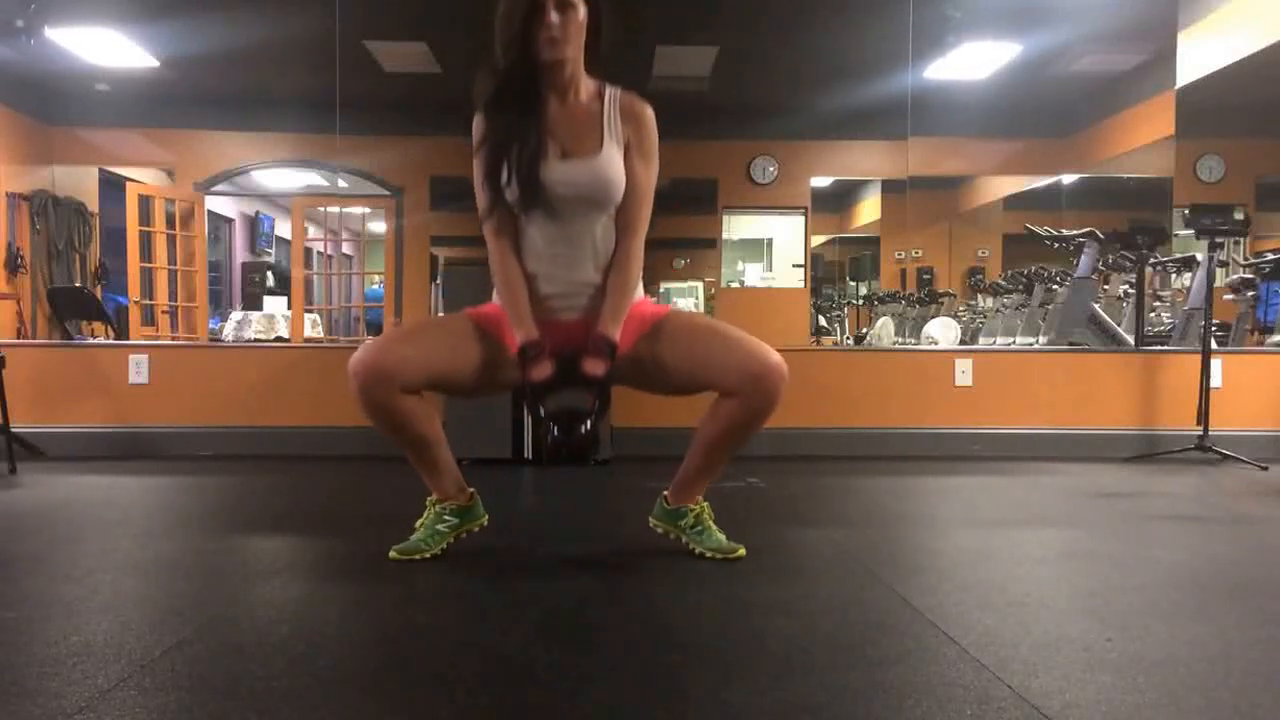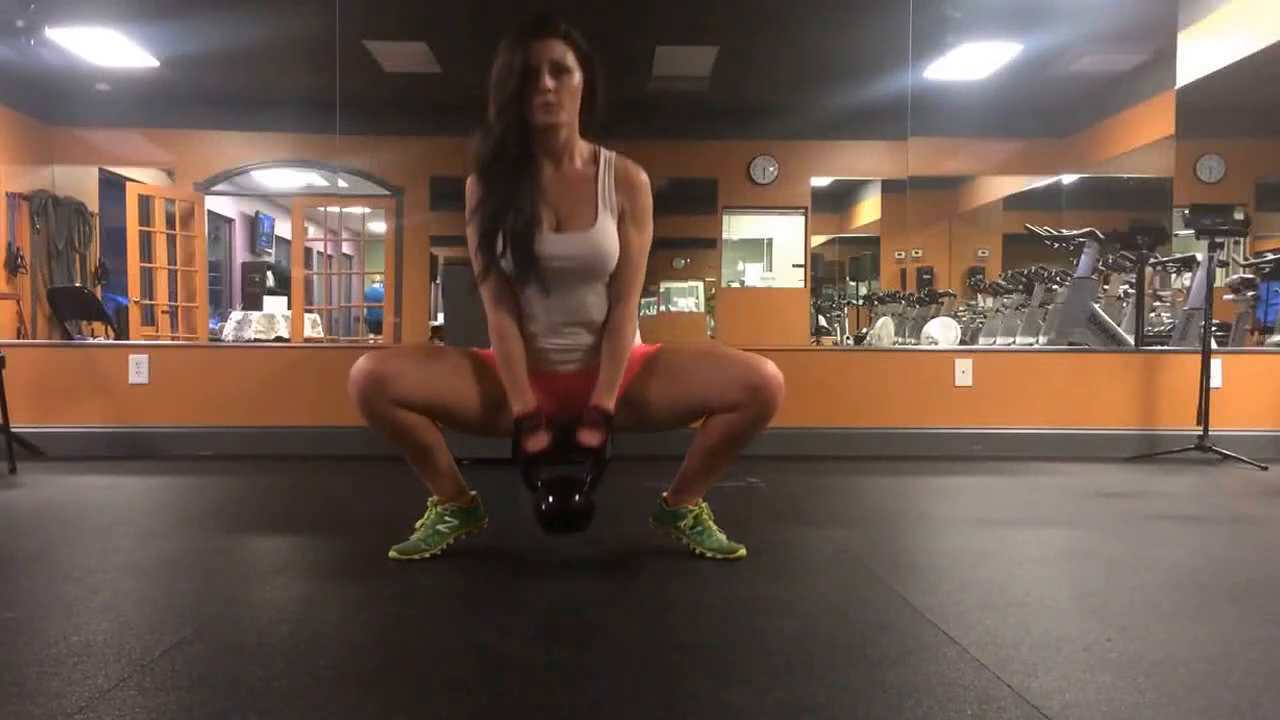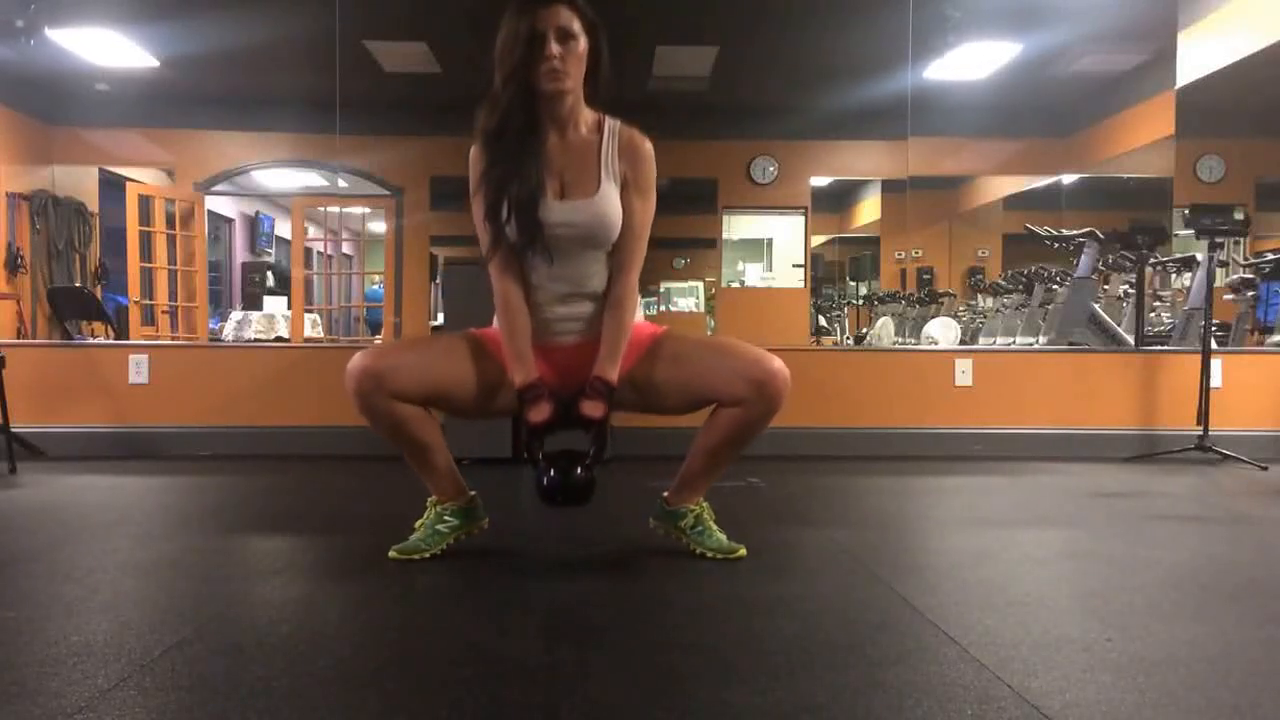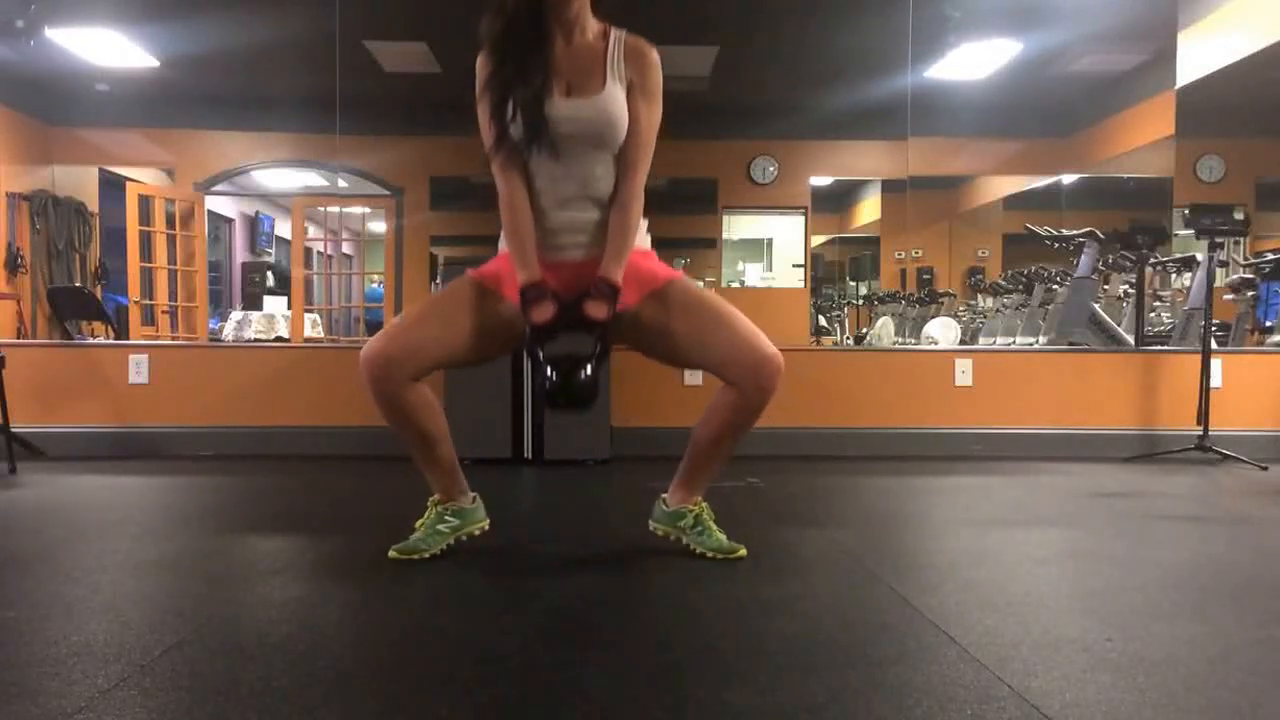
dt=0.3s
person 1, frame 1
left shoulder: (631, 117)
right shoulder: (494, 120)
left elbow: (632, 240)
right elbow: (499, 237)
left wrist: (604, 342)
right wrist: (530, 348)
left hip: (620, 322)
right hip: (519, 323)
left knee: (764, 374)
right knee: (372, 369)
left ankle: (682, 505)
right ankle: (453, 503)
person 1, frame 2
left shoulder: (625, 180)
right shoulder: (488, 182)
left elbow: (625, 305)
right elbow: (498, 306)
left wrist: (600, 412)
right wrist: (526, 414)
left hip: (611, 371)
right hip: (520, 374)
left knee: (763, 385)
right knee: (370, 379)
left ankle: (681, 505)
right ankle: (454, 504)
person 1, frame 3
left shoulder: (629, 149)
right shoulder: (491, 153)
left elbow: (626, 279)
right elbow: (504, 278)
left wrist: (602, 385)
right wrist: (527, 387)
left hip: (617, 347)
right hip: (522, 351)
left knee: (768, 381)
right knee: (367, 375)
left ankle: (682, 506)
right ankle: (453, 504)
person 1, frame 4
left shoulder: (636, 56)
right shoulder: (497, 60)
left elbow: (633, 175)
right elbow: (509, 175)
left wrist: (606, 286)
right wrist: (533, 287)
left hip: (622, 262)
right hip: (526, 261)
left knee: (761, 366)
right knee: (383, 360)
left ankle: (681, 504)
right ankle: (456, 503)
